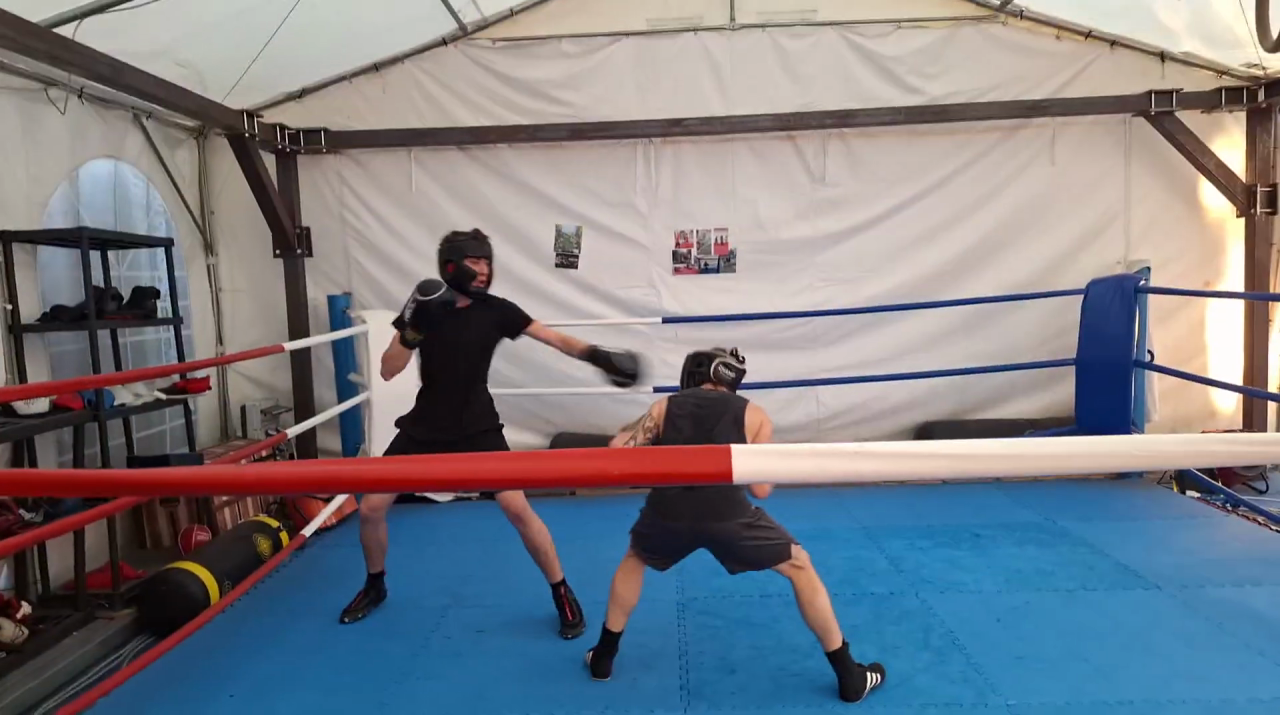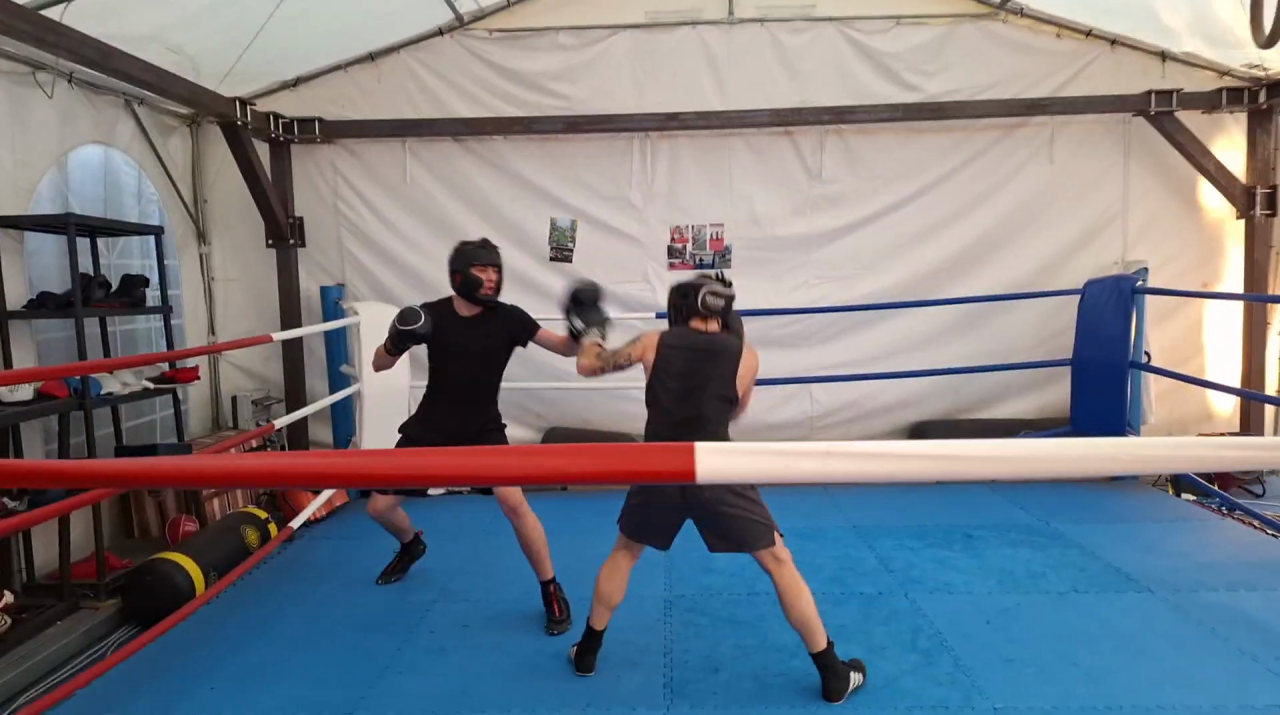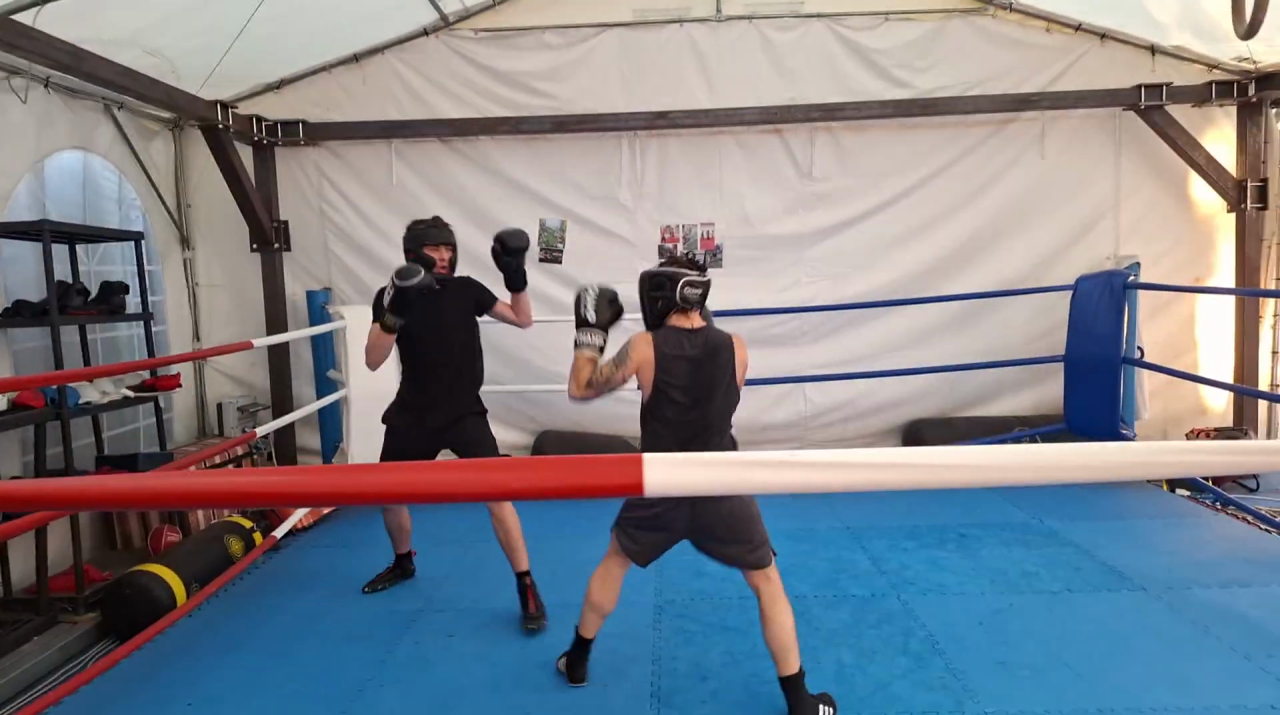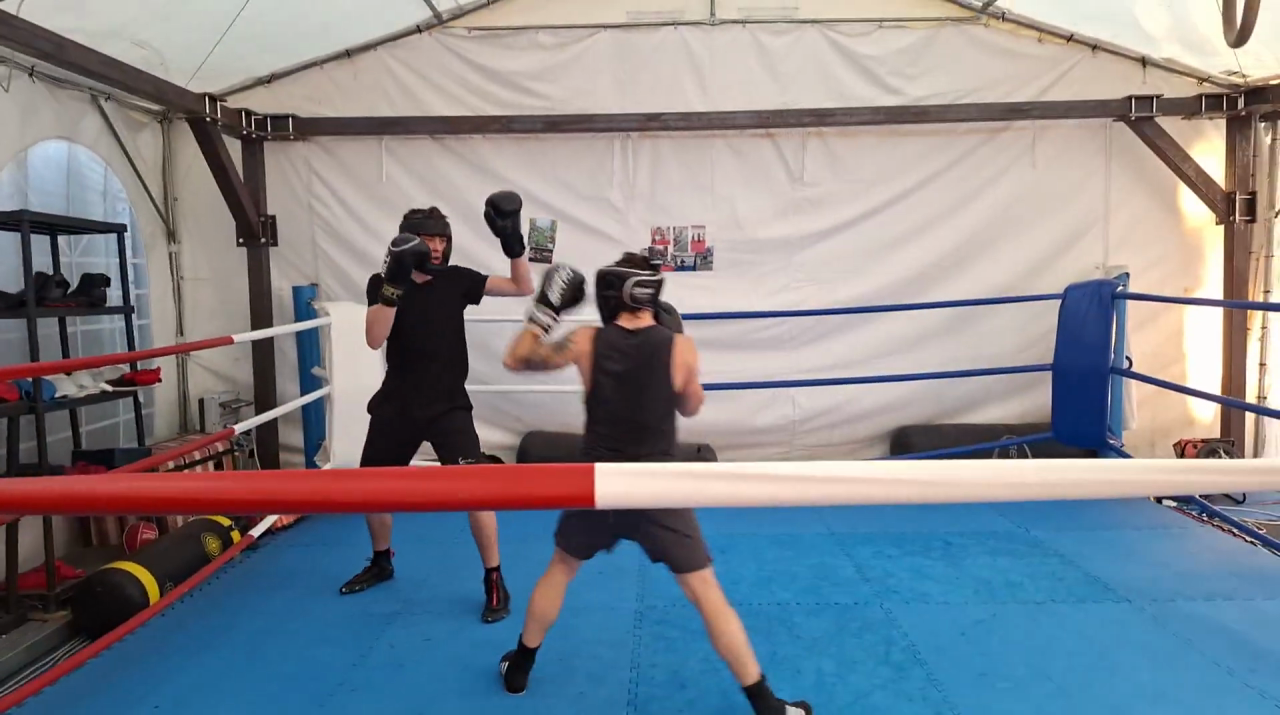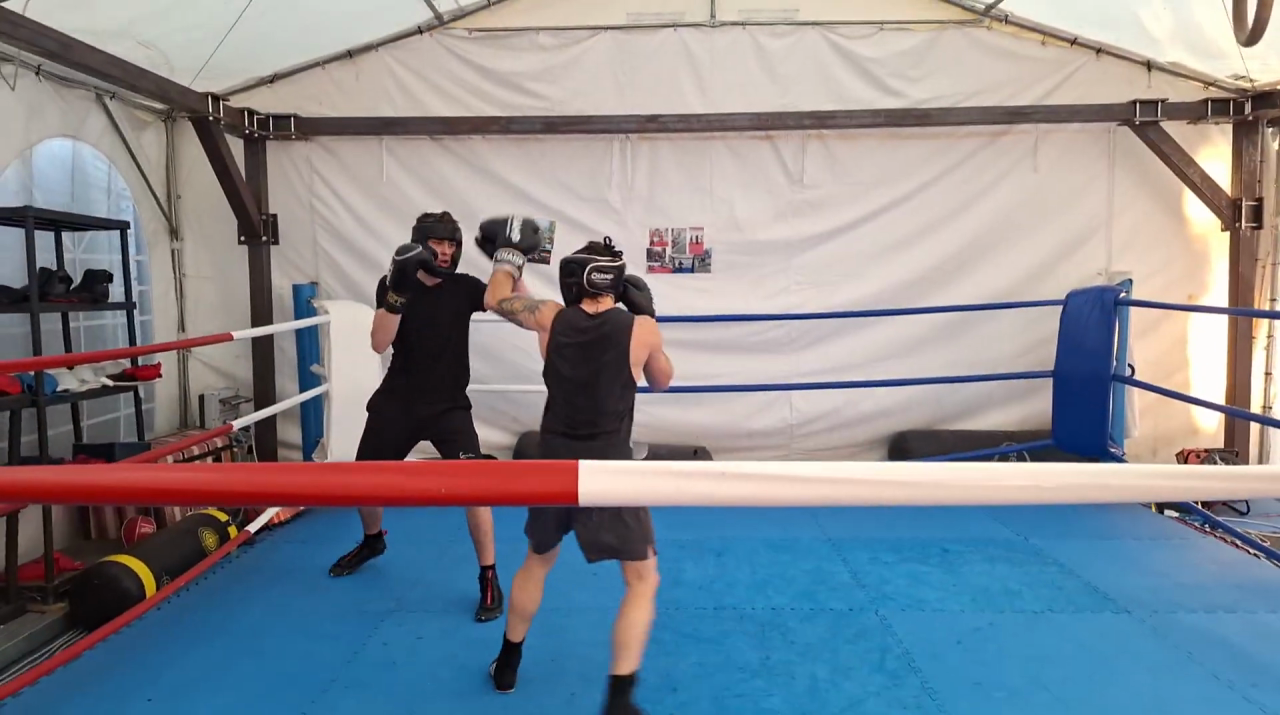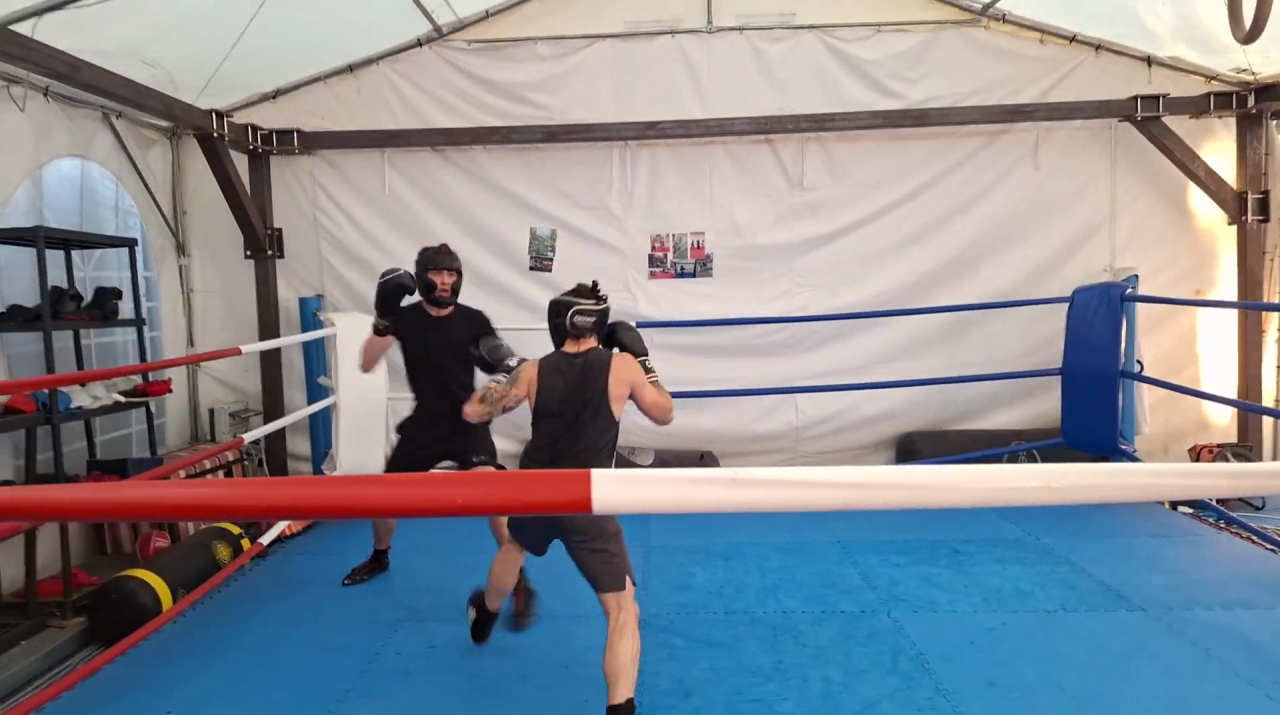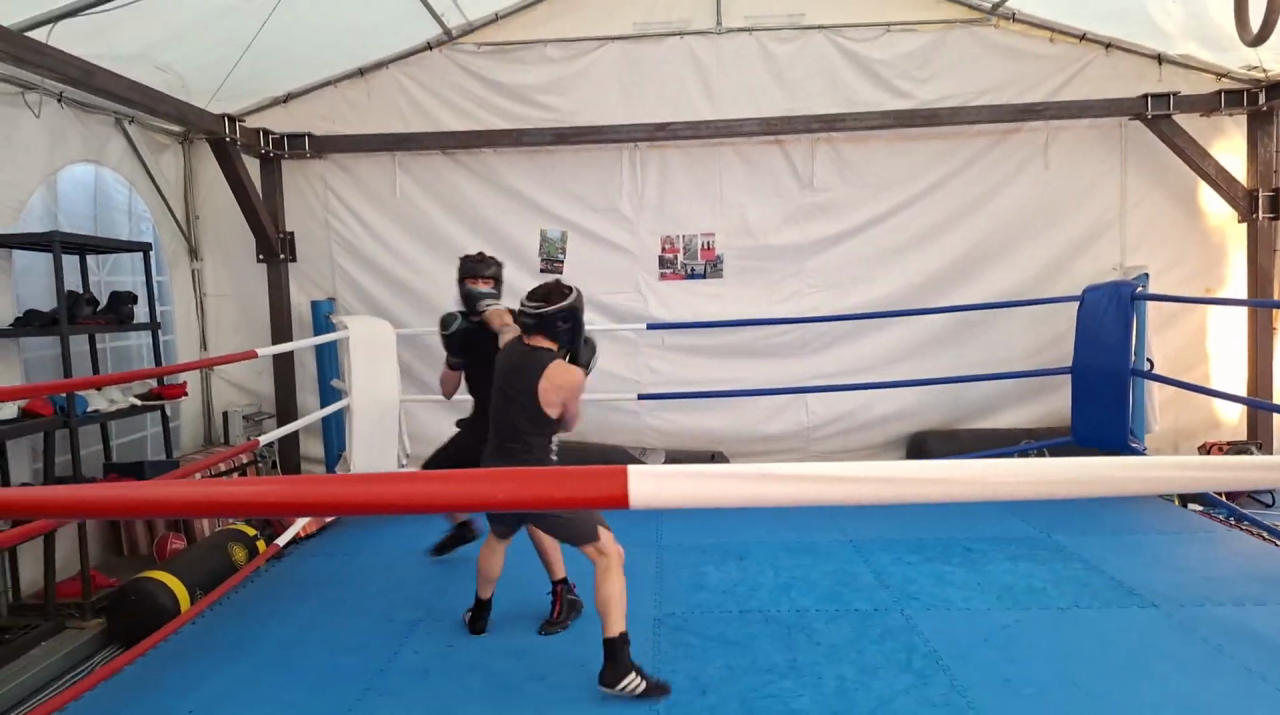
dt=0.2s
person 1, frame 1
left shoulder: (669, 404)
right shoulder: (753, 414)
left elbow: (618, 448)
right elbow: (761, 488)
left wrist: (642, 440)
left hip: (667, 510)
right hip: (727, 513)
left knee: (635, 559)
right knee: (801, 568)
left ankle: (603, 655)
right ankle: (849, 675)
person 1, frame 2
left shoulder: (656, 342)
right shoulder: (744, 355)
left elbow: (588, 365)
left wrist: (587, 324)
right hip: (716, 476)
left knee: (625, 551)
right knee: (778, 561)
left ankle: (588, 650)
right ankle: (832, 671)
person 1, frame 3
left shoulder: (644, 347)
right shoulder: (735, 349)
left elbow: (580, 389)
left wrist: (590, 332)
right hip: (719, 488)
left knee: (615, 559)
right knee: (768, 584)
left ankle: (577, 658)
person 1, frame 4
left shoulder: (589, 342)
right shoulder: (680, 348)
left elbow: (516, 360)
left wrist: (546, 308)
left knee: (562, 566)
right knee: (707, 594)
left ankle: (519, 667)
person 1, frame 5
left shoulder: (551, 318)
right shoulder: (642, 328)
left elbow: (496, 299)
right elbow: (662, 381)
left wrist: (509, 253)
left hip: (554, 465)
left knee: (539, 561)
right knee: (642, 580)
left ankle: (507, 665)
person 1, frame 6
left shoulder: (534, 370)
right shoulder: (622, 366)
left elbow: (473, 413)
right elbow: (664, 414)
left wrist: (499, 374)
right wrist: (641, 357)
left knee: (515, 547)
right knee: (623, 613)
left ankle: (485, 618)
person 1, frame 7
left shoulder: (512, 349)
right shoulder: (565, 374)
right elbow: (566, 426)
left hip: (496, 473)
left knee: (498, 537)
right knee: (609, 554)
left ankle: (480, 613)
right ankle: (617, 666)
person 2, frame 1
left shoulder: (496, 310)
right shoulder: (420, 308)
left elbow: (554, 338)
right elbow: (388, 371)
left wrist: (599, 356)
right wrist: (414, 329)
left hip: (476, 425)
right hip: (425, 426)
left knee: (516, 508)
right knee: (370, 507)
left ankle: (562, 593)
right ankle: (375, 586)
person 2, frame 2
left shoulder: (504, 318)
right shoulder: (430, 314)
left elbow: (561, 346)
right elbow: (379, 366)
right wrist: (396, 343)
left hip: (480, 427)
right hip: (428, 426)
left knee: (513, 501)
right knee: (380, 506)
left ankle: (550, 591)
right ankle: (412, 545)
person 2, frame 3
left shoulder: (467, 290)
right shoulder: (391, 297)
left elbow: (522, 320)
right elbow: (373, 361)
left wrist: (516, 275)
right wrist: (393, 312)
left hip: (464, 411)
right hip: (412, 414)
left ankle: (526, 586)
right ankle: (404, 563)
person 2, frame 4
left shoulder: (458, 280)
right shoulder: (382, 283)
left elbow: (522, 288)
right elbow: (375, 339)
left wrist: (513, 242)
right wrist: (395, 281)
left hip: (448, 405)
right hip: (396, 405)
left ankle: (494, 580)
right ankle: (381, 562)
person 2, frame 5
left shoulder: (463, 286)
right shoulder: (391, 284)
right elbow: (380, 343)
right wrist: (400, 289)
left hip: (447, 404)
right hip: (397, 402)
left ankle: (488, 578)
right ankle: (373, 540)
person 2, frame 6
left shoulder: (473, 320)
right shoulder: (403, 317)
left elbow: (500, 362)
right elbow: (367, 364)
left wrist: (505, 362)
right wrist: (383, 313)
left hip: (467, 424)
right hip: (423, 425)
left ankle: (521, 586)
right ankle: (380, 557)
person 2, frame 7
left shoulder: (504, 316)
right shoulder: (459, 327)
right elbow: (447, 392)
left wrist: (489, 306)
right wrist: (454, 355)
right hip: (480, 424)
right knee: (431, 474)
left ankle: (565, 594)
right ankle: (462, 528)
